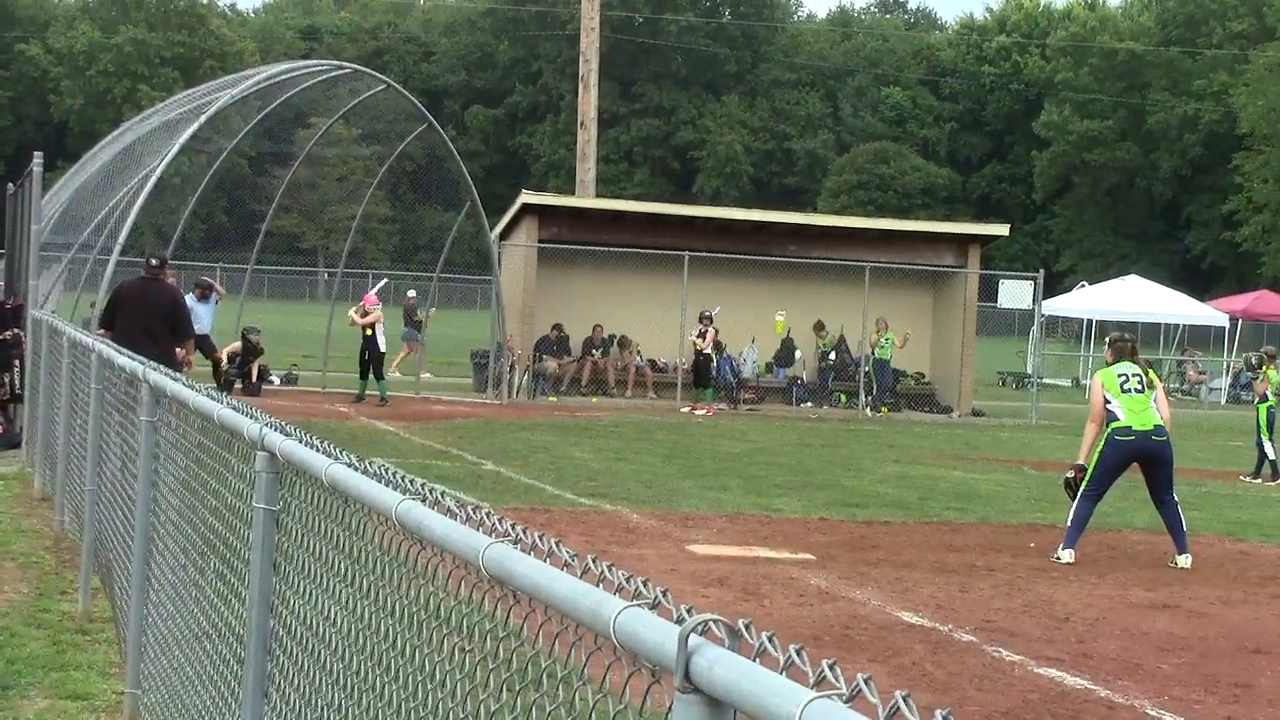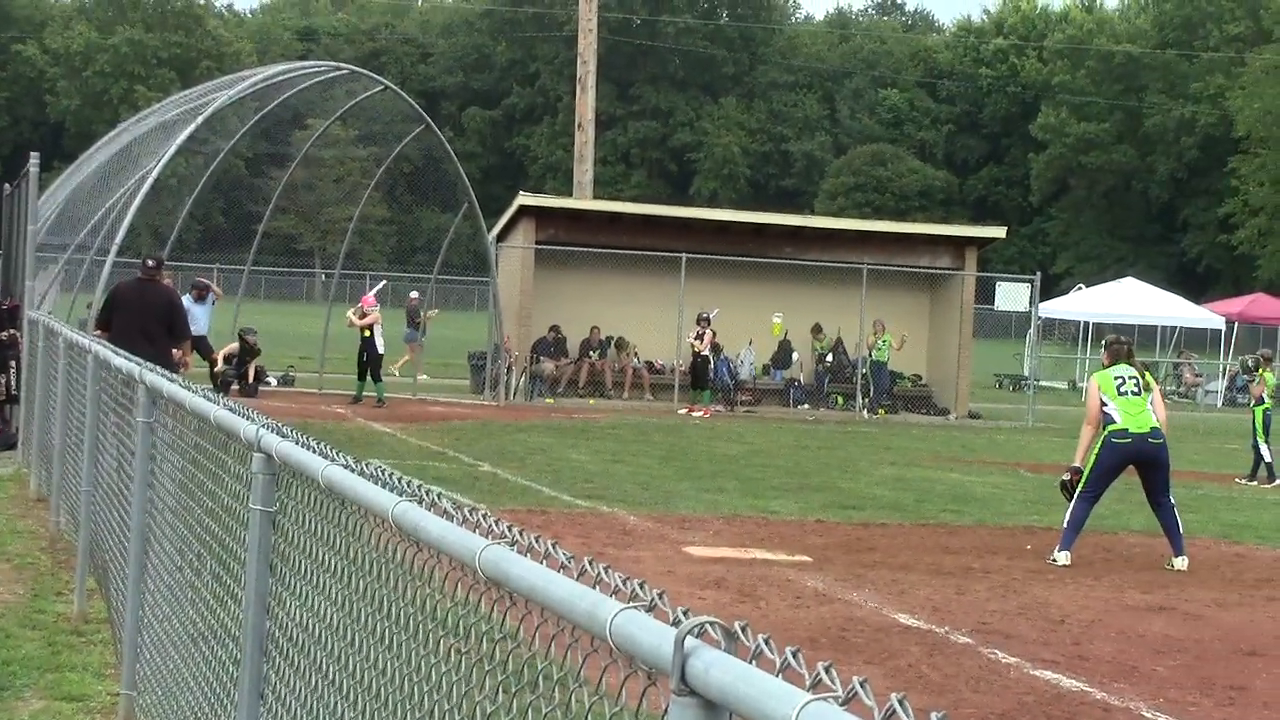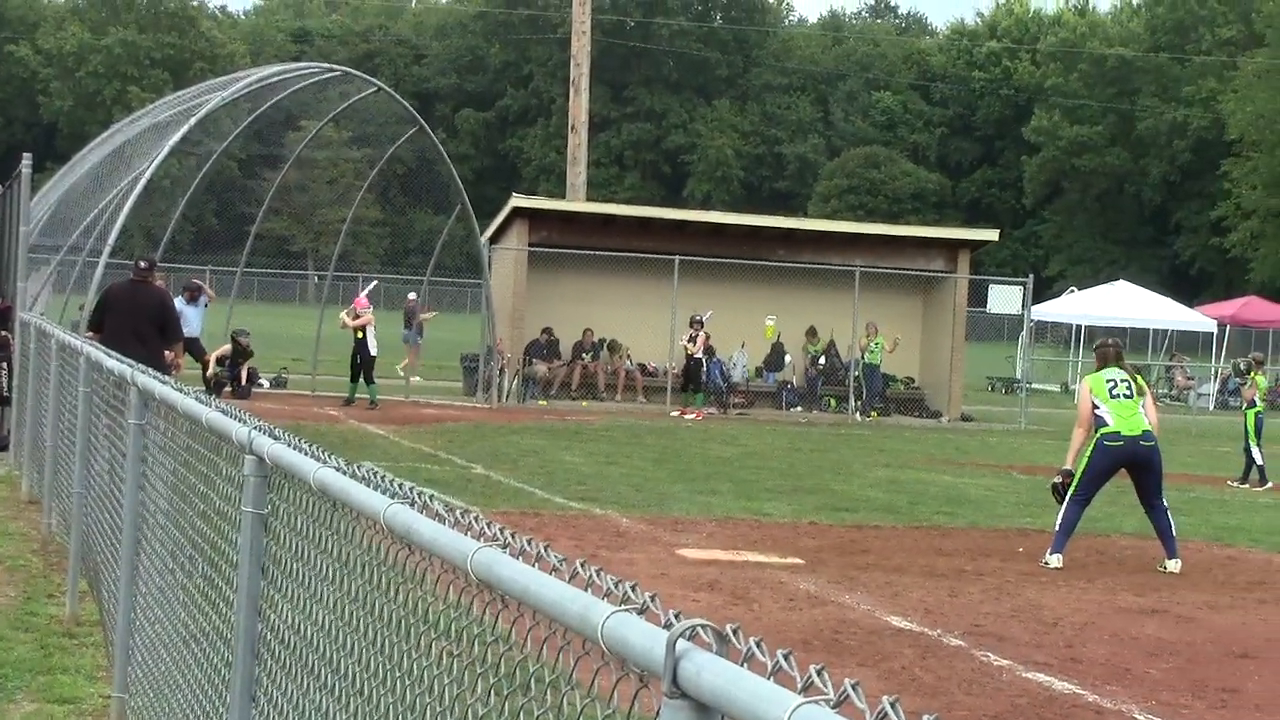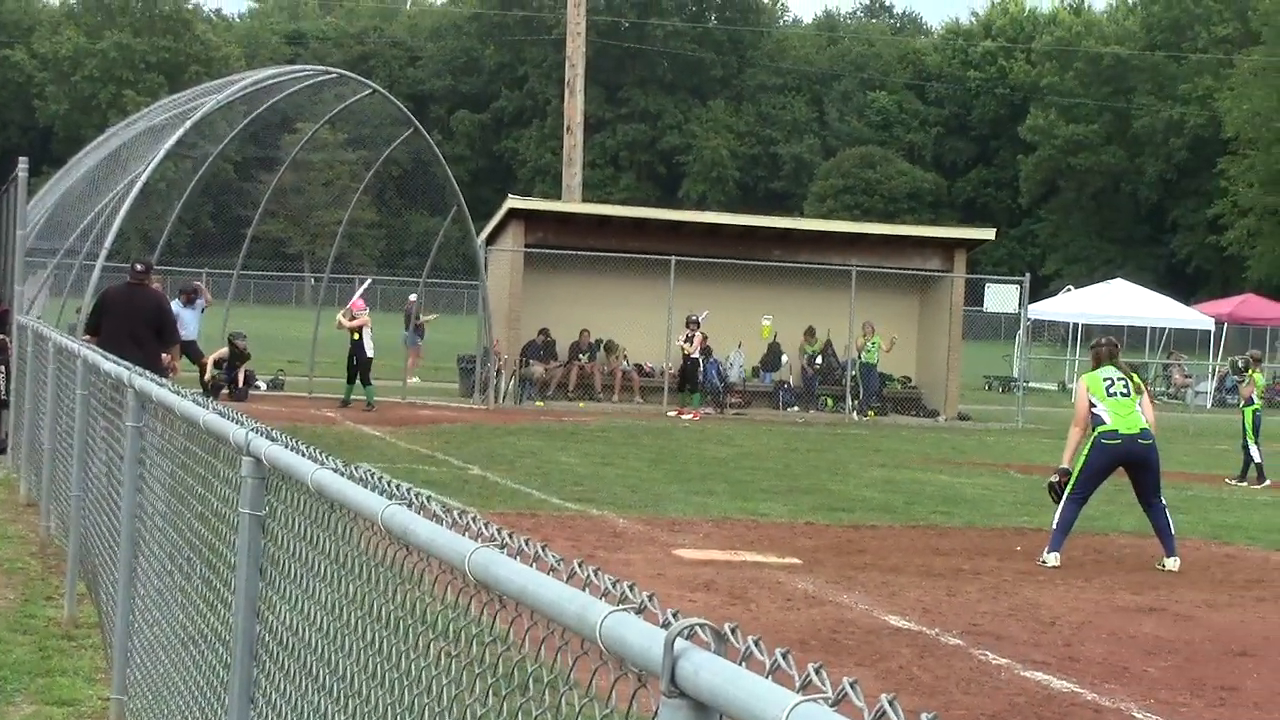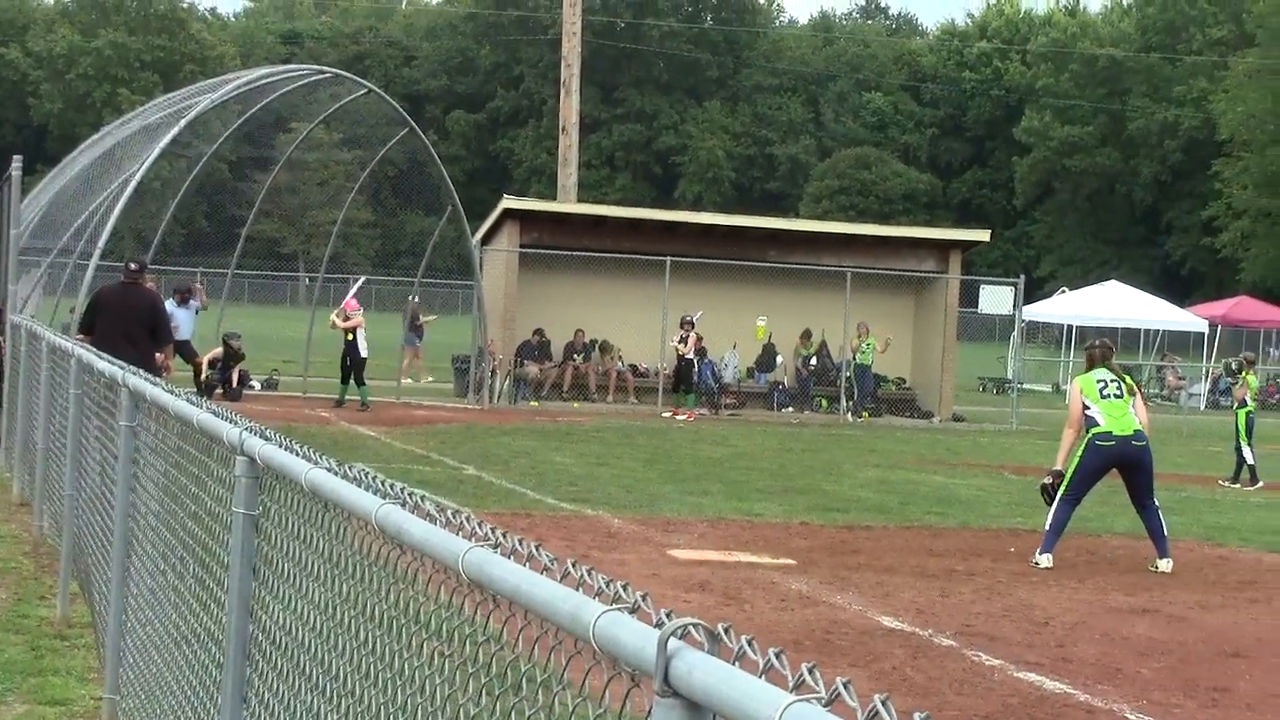
dt=0.1s
person 1, frame 1
left shoulder: (1102, 376)
right shoulder: (1149, 374)
left elbow: (1095, 422)
right elbow: (1166, 416)
left wrist: (1081, 460)
right wrist: (1156, 446)
left hip: (1122, 438)
right hip: (1156, 438)
left knee: (1090, 493)
right knee: (1165, 497)
left ankle: (1067, 549)
right ankle: (1183, 554)
person 1, frame 2
left shoulder: (1098, 378)
right shoulder: (1145, 377)
left elbow: (1091, 425)
right elbow: (1162, 418)
left wrist: (1077, 462)
right wrist: (1153, 448)
left hip: (1118, 441)
right hip: (1153, 440)
left knee: (1086, 495)
right knee: (1162, 499)
left ankle: (1063, 552)
right ankle: (1179, 556)
person 1, frame 3
left shoulder: (1090, 381)
right shoulder: (1137, 380)
left elbow: (1083, 427)
right elbow: (1153, 421)
left wrist: (1068, 465)
right wrist: (1145, 452)
left hip: (1110, 443)
right hip: (1145, 443)
left knee: (1077, 498)
right knee: (1154, 502)
left ankle: (1054, 554)
right ankle: (1172, 559)
person 1, frame 4
left shoulder: (1086, 380)
right shoulder: (1133, 379)
left elbow: (1079, 427)
right elbow: (1150, 420)
left wrist: (1064, 464)
right wrist: (1142, 449)
left hip: (1107, 442)
right hip: (1142, 442)
left knee: (1074, 496)
right knee: (1153, 500)
left ankle: (1052, 553)
right ankle: (1171, 557)
person 1, frame 5
left shoulder: (1080, 382)
right shoulder: (1126, 380)
left elbow: (1073, 428)
right elbow: (1144, 421)
left wrist: (1058, 466)
right wrist: (1135, 452)
left hip: (1101, 443)
right hip: (1136, 443)
left knee: (1067, 497)
right knee: (1146, 502)
left ankle: (1045, 554)
right ankle: (1164, 559)
